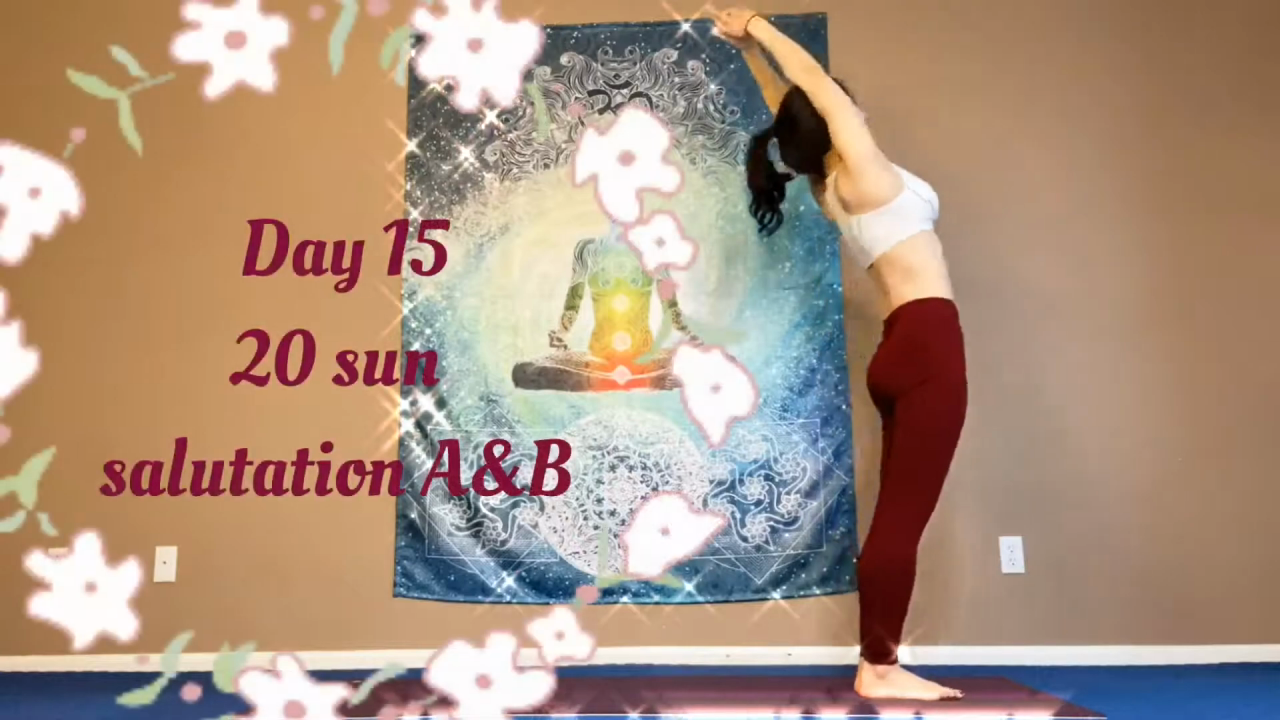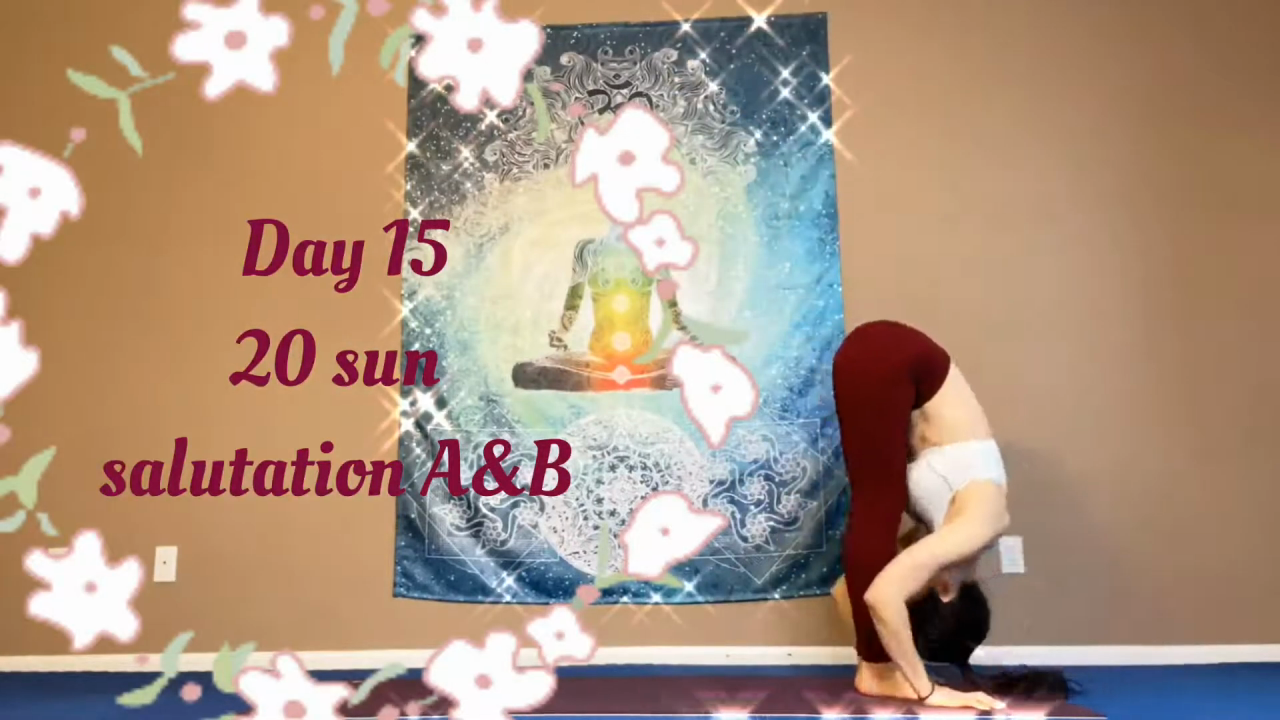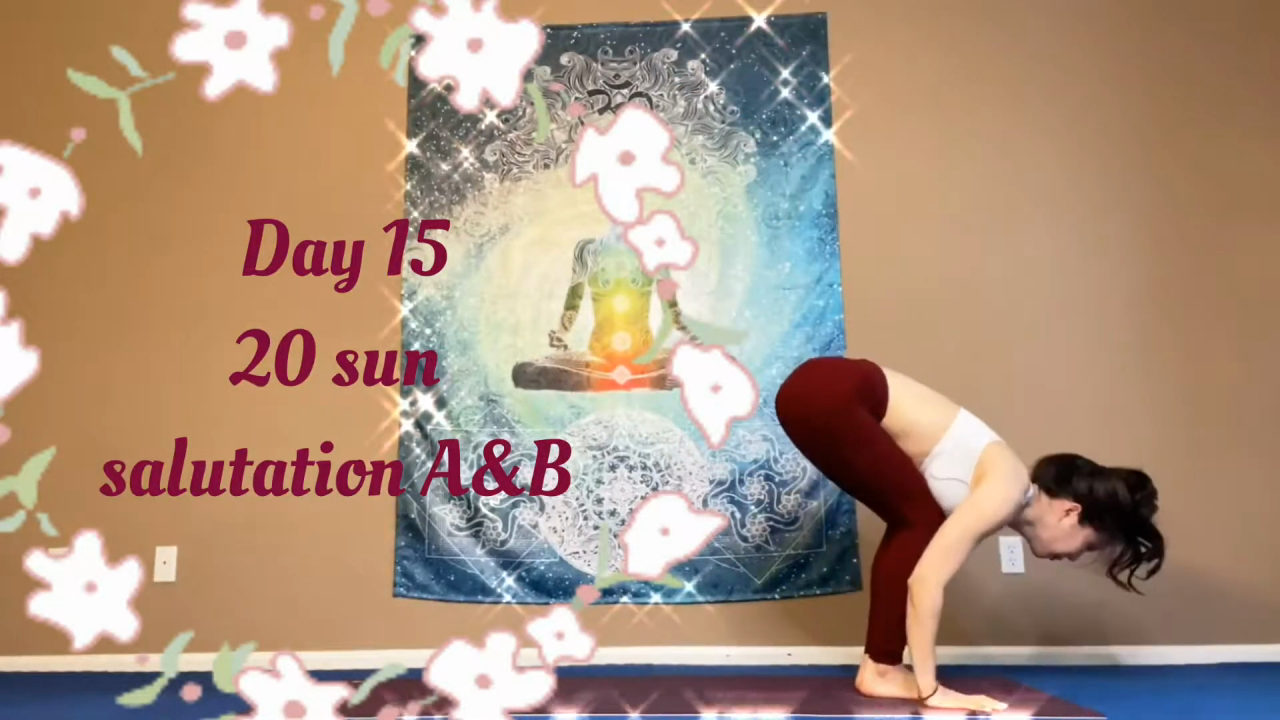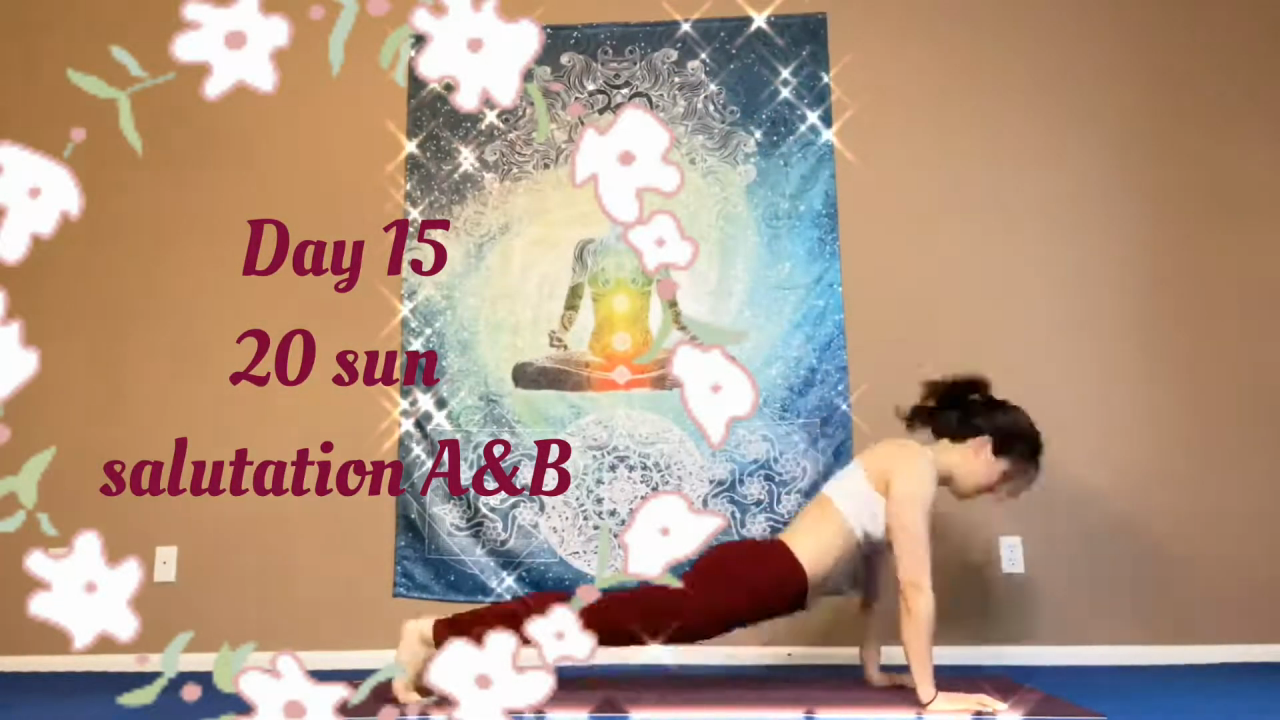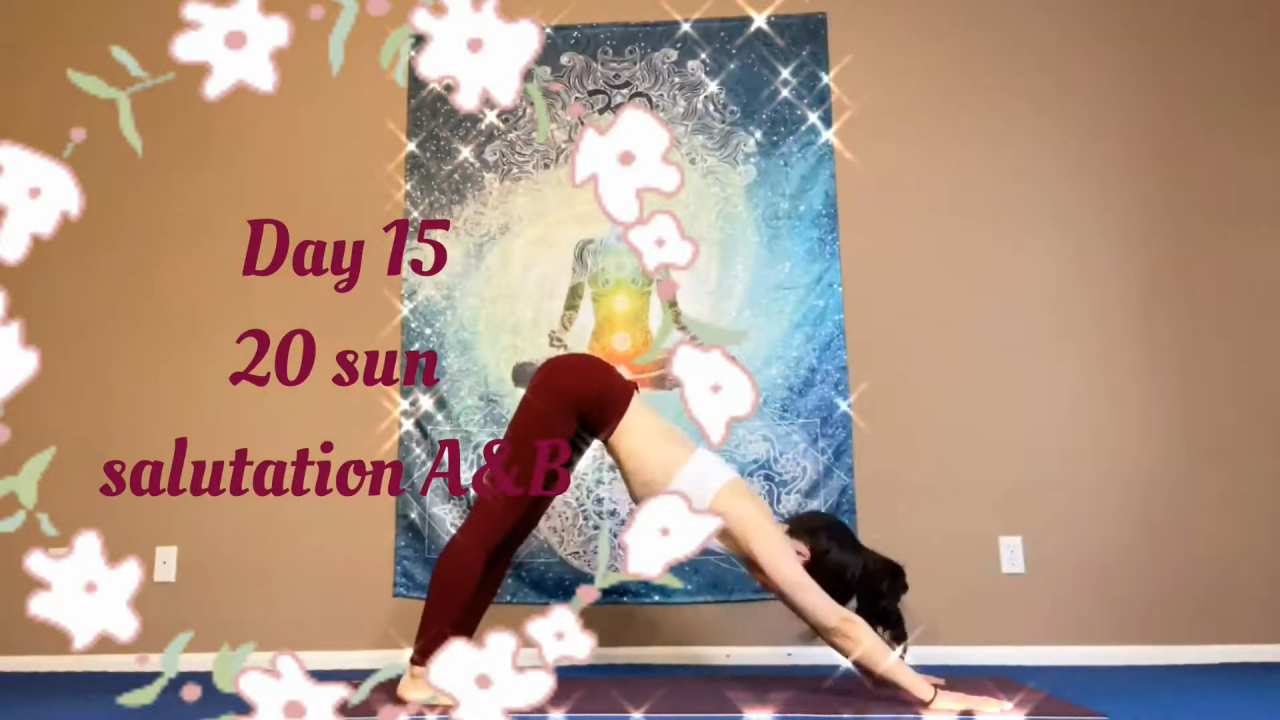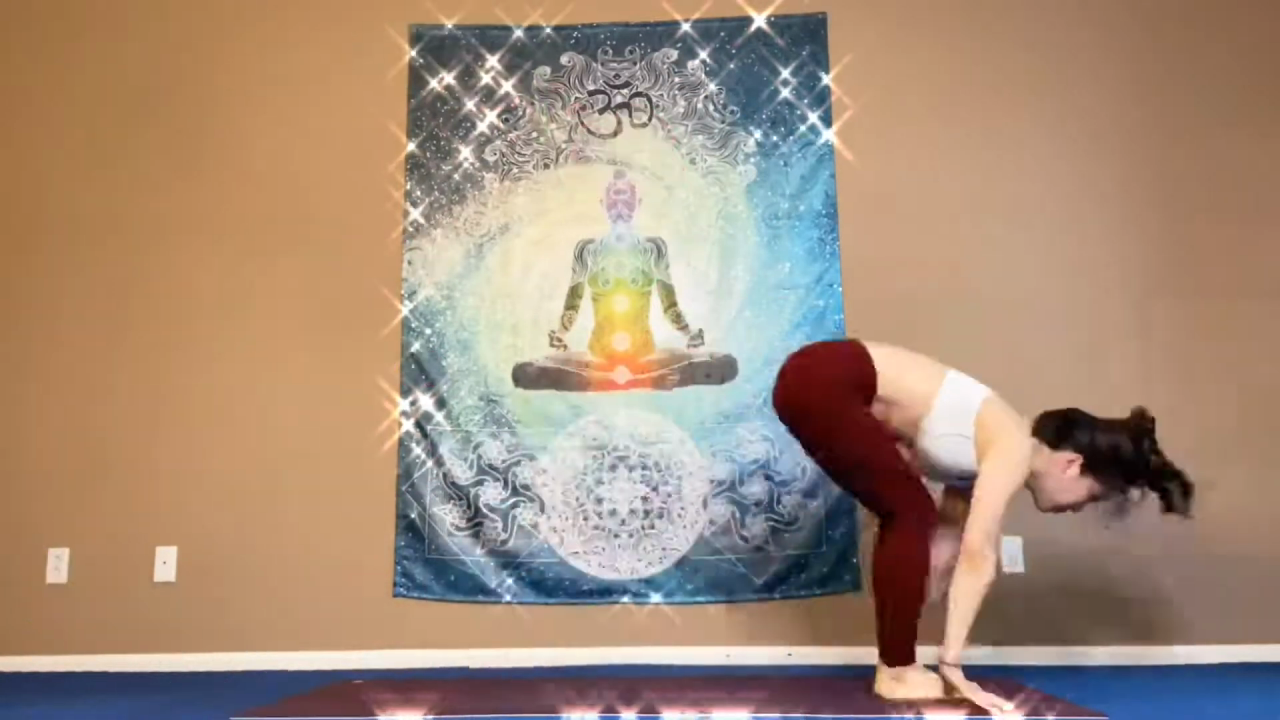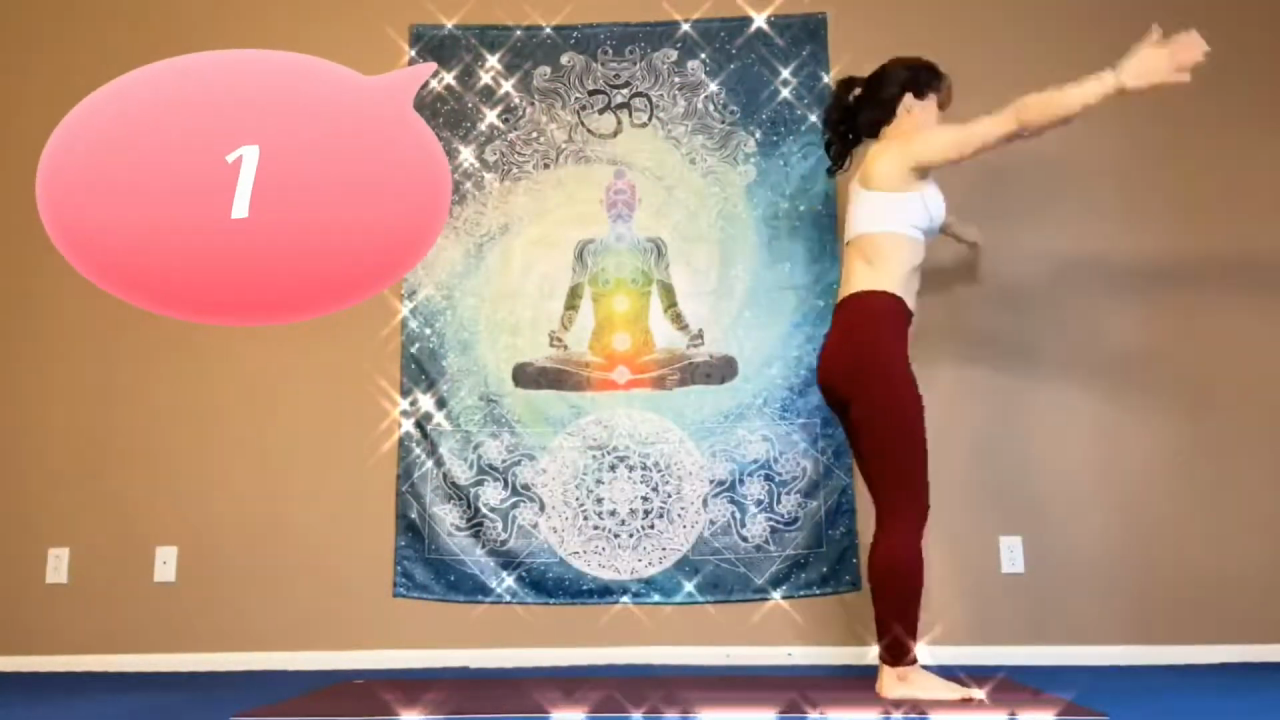
dt=0.7s
person 1, frame 1
left shoulder: (831, 185)
right shoulder: (861, 169)
left elbow: (791, 104)
right elbow: (820, 86)
left wrist: (750, 41)
right wrist: (755, 30)
left hip: (910, 352)
right hip: (929, 344)
left knee: (900, 514)
right knee: (907, 513)
left ankle: (878, 662)
right ankle: (879, 669)
person 1, frame 2
right shoulder: (983, 522)
right elbow: (881, 596)
right wrist: (923, 688)
left knee: (875, 519)
right knee: (877, 521)
left ankle: (873, 665)
right ankle: (873, 668)
person 1, frame 3
left shoulder: (1002, 486)
right shoulder: (1005, 490)
left elbow: (921, 578)
right elbow: (925, 581)
right wrist: (929, 688)
left hip: (834, 392)
right hip: (825, 393)
left knee: (912, 521)
right knee: (920, 520)
left ankle: (880, 665)
right ankle: (880, 668)
person 1, frame 4
left shoulder: (899, 459)
right shoulder: (915, 469)
right elbow: (917, 590)
left wrist: (874, 660)
left hip: (760, 574)
left knee: (611, 619)
right knee: (604, 621)
right ankle: (436, 635)
person 1, frame 5
left shoulder: (761, 531)
right shoulder: (756, 532)
left elbow: (833, 623)
right elbow: (838, 624)
left hip: (589, 398)
right hip: (575, 392)
left knee: (504, 533)
right knee: (489, 529)
left ankle: (440, 662)
person 1, frame 6
left shoulder: (998, 447)
right shoulder: (1012, 449)
right elbow: (975, 563)
right wrist: (951, 663)
left hip: (829, 376)
right hip: (825, 380)
left knee: (903, 514)
right knee: (912, 514)
left ankle: (898, 668)
right ankle: (897, 671)
person 1, frame 7
left shoulder: (885, 165)
right shoulder: (900, 145)
right elbow: (1016, 118)
left wrist: (957, 229)
right wrist: (1120, 78)
left hip: (854, 344)
right hip: (868, 340)
left knee: (898, 514)
right knee: (903, 513)
left ankle: (898, 664)
right ankle: (898, 669)
person 2, frame 1
right shoulder: (587, 250)
left elbow: (669, 303)
right elbow: (572, 304)
left wrist: (688, 337)
right wrist: (559, 336)
left hip: (646, 358)
right hip: (599, 358)
right knee: (524, 373)
person 2, frame 2
right shoulder: (587, 250)
left elbow: (669, 303)
right elbow: (572, 304)
left wrist: (686, 337)
right wrist: (559, 336)
left hip: (645, 358)
right hip: (598, 358)
right knee: (524, 372)
person 2, frame 3
right shoulder: (588, 250)
left elbow: (669, 303)
right elbow: (572, 304)
right wrist: (560, 335)
left hip: (645, 358)
right hip: (598, 359)
right knee: (525, 373)
person 2, frame 4
right shoulder: (588, 250)
left elbow: (669, 302)
right elbow: (572, 303)
right wrist: (560, 337)
left hip: (645, 357)
right hip: (598, 357)
right knee: (524, 372)
person 2, frame 5
right shoulder: (588, 250)
left elbow: (669, 301)
right elbow: (572, 303)
left wrist: (686, 335)
right wrist: (560, 335)
left hip: (645, 358)
right hip: (599, 356)
person 2, frame 6
left shoulder: (654, 249)
right shoulder: (587, 250)
left elbow: (670, 304)
right elbow: (572, 304)
left wrist: (689, 335)
right wrist: (559, 338)
left hip: (646, 355)
right hip: (599, 356)
left knee: (725, 365)
right knee: (525, 372)
person 2, frame 7
left shoulder: (654, 248)
right shoulder: (587, 250)
left elbow: (670, 305)
right elbow: (572, 304)
left wrist: (691, 335)
right wrist: (559, 338)
left hip: (646, 354)
right hip: (598, 356)
left knee: (725, 365)
right knee: (524, 373)
